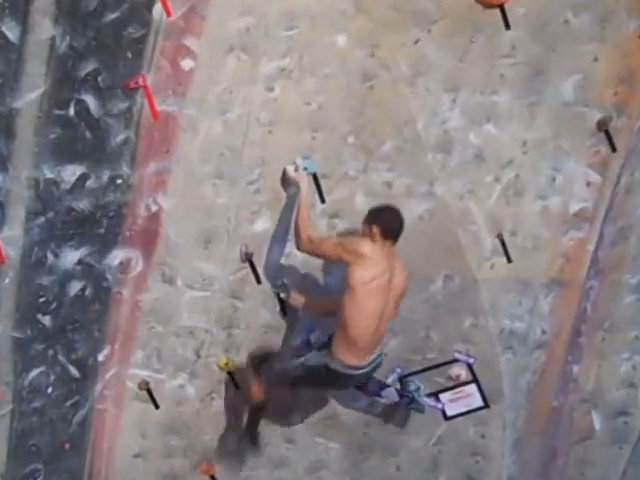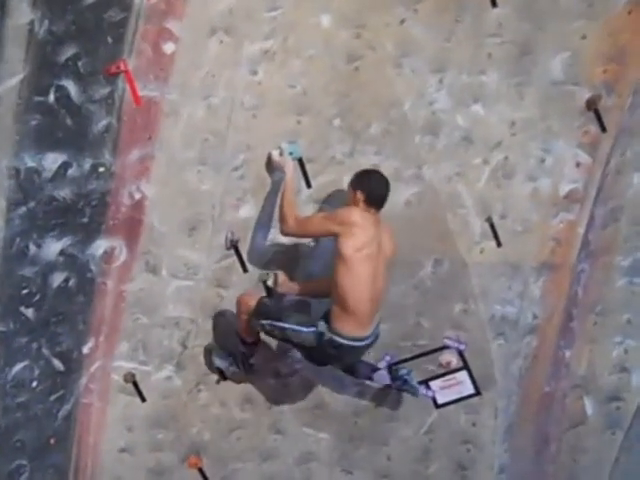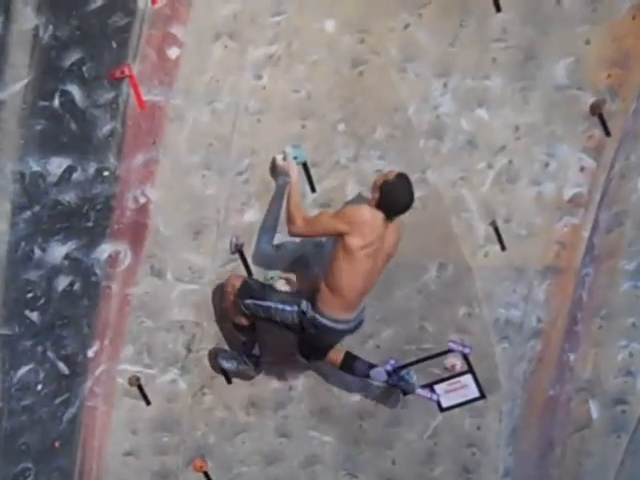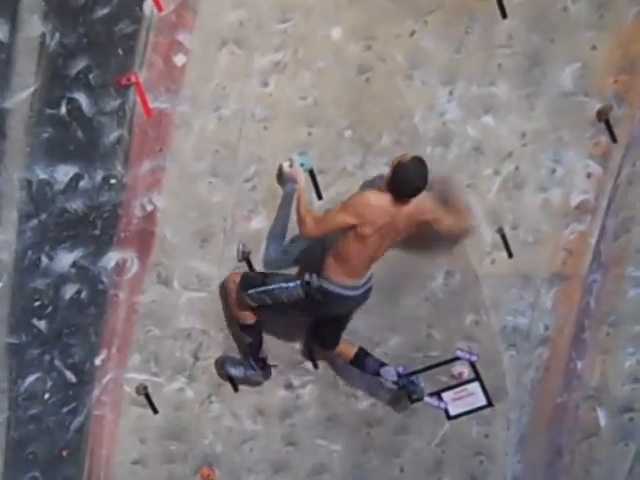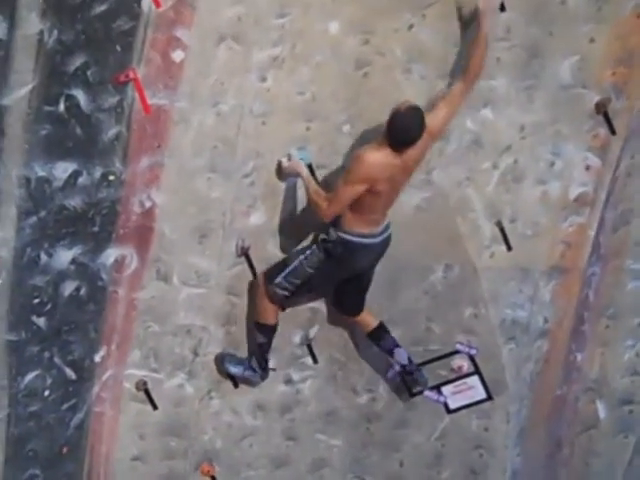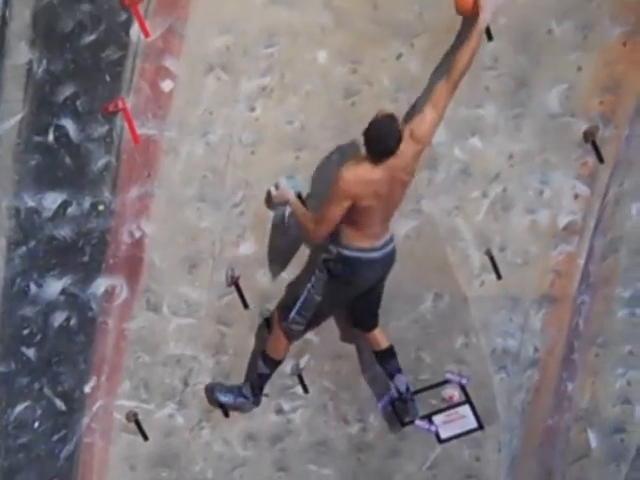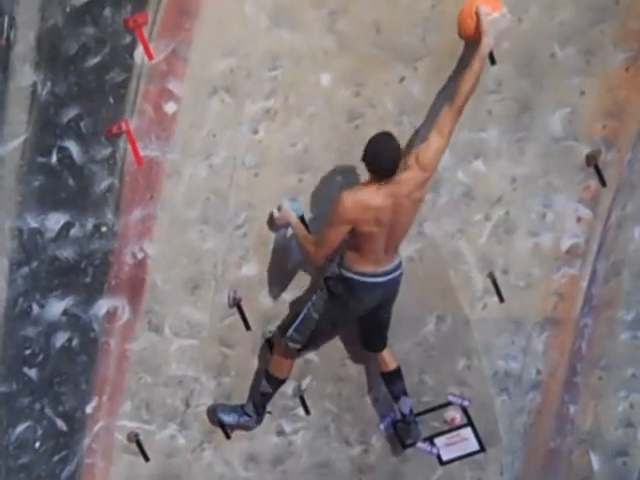
dt=0.3s
person 1, frame 1
left shoulder: (363, 251)
right shoulder: (400, 273)
left elbow: (305, 242)
left wrist: (302, 189)
right wrist: (307, 302)
left hip: (340, 369)
right hip: (372, 363)
left knee: (262, 376)
left ankle: (251, 431)
person 1, frame 2
left shoulder: (351, 219)
right shoulder: (386, 237)
left elbow: (290, 225)
right wrist: (294, 288)
left hip: (339, 342)
right hip: (367, 339)
left knee: (247, 302)
right knee: (315, 348)
left ankle: (243, 360)
person 1, frame 3
left shoulder: (360, 217)
right shoulder: (395, 234)
left elbow: (297, 226)
left wrist: (292, 177)
right wrist: (308, 284)
left hip: (322, 320)
right hip: (351, 320)
left knee: (233, 287)
right knee: (315, 350)
left ankle: (248, 357)
right ankle: (389, 375)
person 1, frame 4
left shoulder: (369, 204)
right shoulder: (423, 208)
left elbow: (310, 228)
right elbow: (463, 223)
left wrist: (299, 182)
right wrist: (446, 189)
left hip: (327, 291)
right hip: (359, 290)
left knee: (235, 286)
right knee: (328, 343)
left ankle: (256, 364)
right ankle: (400, 379)
person 1, frame 5
left shoulder: (370, 162)
right shoulder: (427, 134)
left elbow: (327, 211)
right elbow: (467, 79)
left wrist: (302, 173)
left hip: (346, 245)
right hip: (378, 241)
left knee: (268, 287)
right knee: (354, 309)
left ankle: (256, 366)
right ankle: (409, 367)
person 1, frame 6
left shoulder: (351, 177)
right shoulder: (415, 144)
left elbow: (317, 232)
right elbow: (450, 79)
left wrist: (290, 199)
left hip: (350, 262)
right hip: (384, 256)
left knee: (285, 324)
right knee: (368, 325)
left ankle: (249, 394)
right ankle: (405, 396)
person 1, frame 7
left shoulder: (351, 202)
right shoulder: (420, 173)
left elbow: (317, 254)
right elbow: (454, 106)
left wrist: (292, 221)
right wrist: (482, 46)
left hip: (353, 286)
right hip: (390, 279)
left knee: (287, 346)
right knee: (378, 346)
left ankle: (251, 412)
right ankle: (408, 420)
